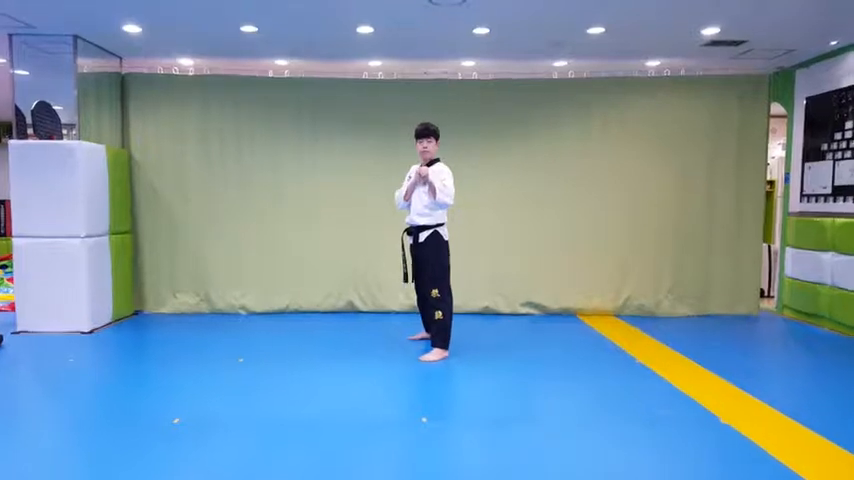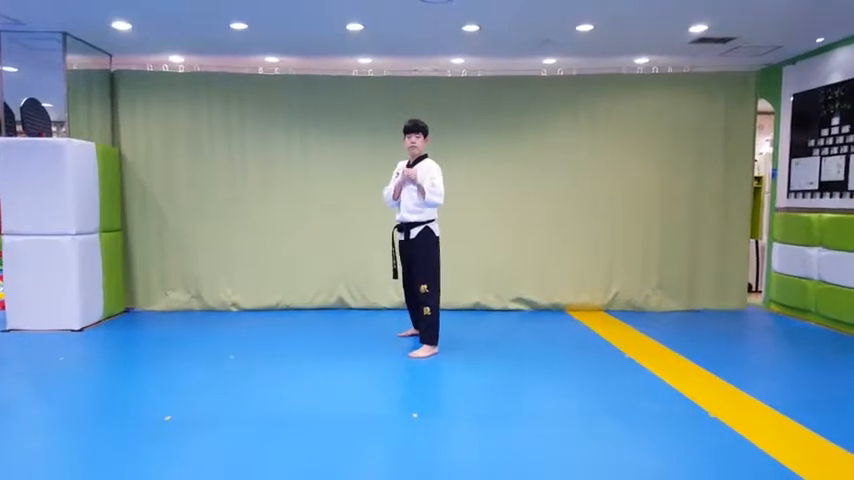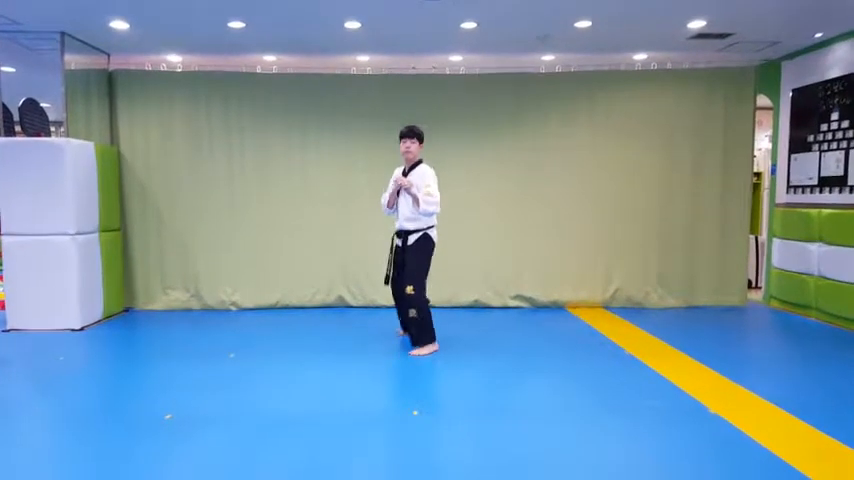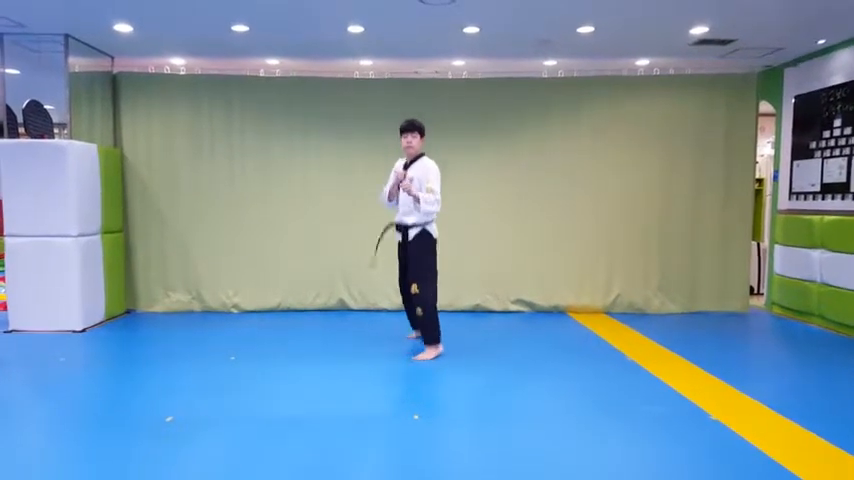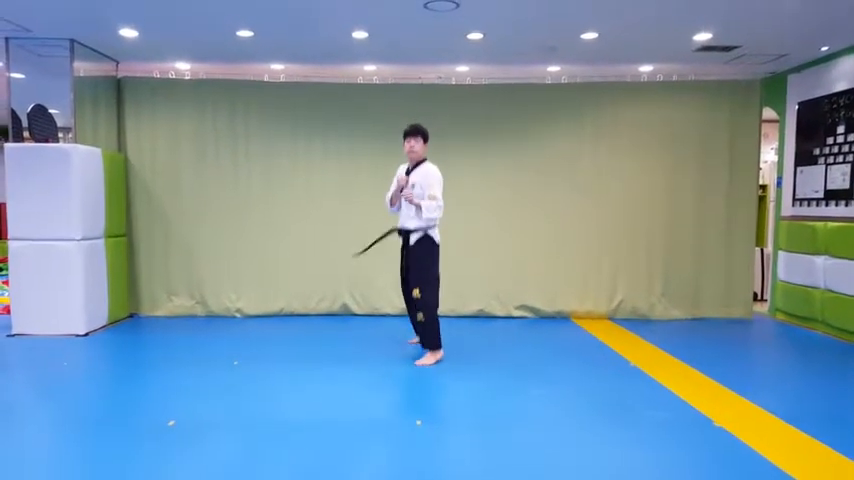
dt=0.7s
person 1, frame 1
left shoulder: (442, 170)
right shoulder: (413, 171)
left elbow: (446, 200)
right elbow: (401, 203)
left wrist: (429, 180)
right wrist: (414, 182)
left hip: (433, 236)
right hip: (416, 236)
left knee: (437, 288)
right knee: (422, 286)
left ankle: (441, 347)
right ankle: (430, 329)
person 1, frame 2
left shoulder: (431, 167)
right shoulder: (401, 167)
left elbow: (436, 199)
right elbow: (389, 200)
left wrist: (417, 181)
right wrist: (401, 182)
left hip: (424, 232)
right hip: (404, 232)
left knee: (426, 285)
right knee: (410, 282)
left ankle: (430, 343)
right ankle: (419, 325)
person 1, frame 3
left shoulder: (426, 173)
right shoulder: (397, 173)
left elbow: (432, 207)
right elbow: (388, 209)
left wrist: (412, 192)
right wrist: (395, 191)
left hip: (421, 238)
right hip: (403, 238)
left knee: (412, 289)
right knee: (398, 287)
left ankle: (428, 341)
right ankle: (410, 327)
person 1, frame 4
left shoulder: (429, 167)
right shoulder: (399, 165)
left elbow: (434, 204)
right elbow: (388, 201)
left wrist: (415, 194)
right wrist: (395, 184)
left hip: (422, 233)
right hip: (405, 233)
left knee: (422, 286)
right knee: (407, 284)
left ankle: (433, 343)
right ankle: (420, 327)
person 1, frame 5
left shoulder: (431, 172)
right shoulder: (402, 171)
left elbow: (436, 208)
right elbow: (392, 206)
left wrist: (416, 202)
right wrist: (398, 189)
left hip: (425, 239)
right hip: (408, 239)
left knee: (424, 291)
right knee: (409, 288)
left ankle: (434, 348)
right ankle: (423, 333)
